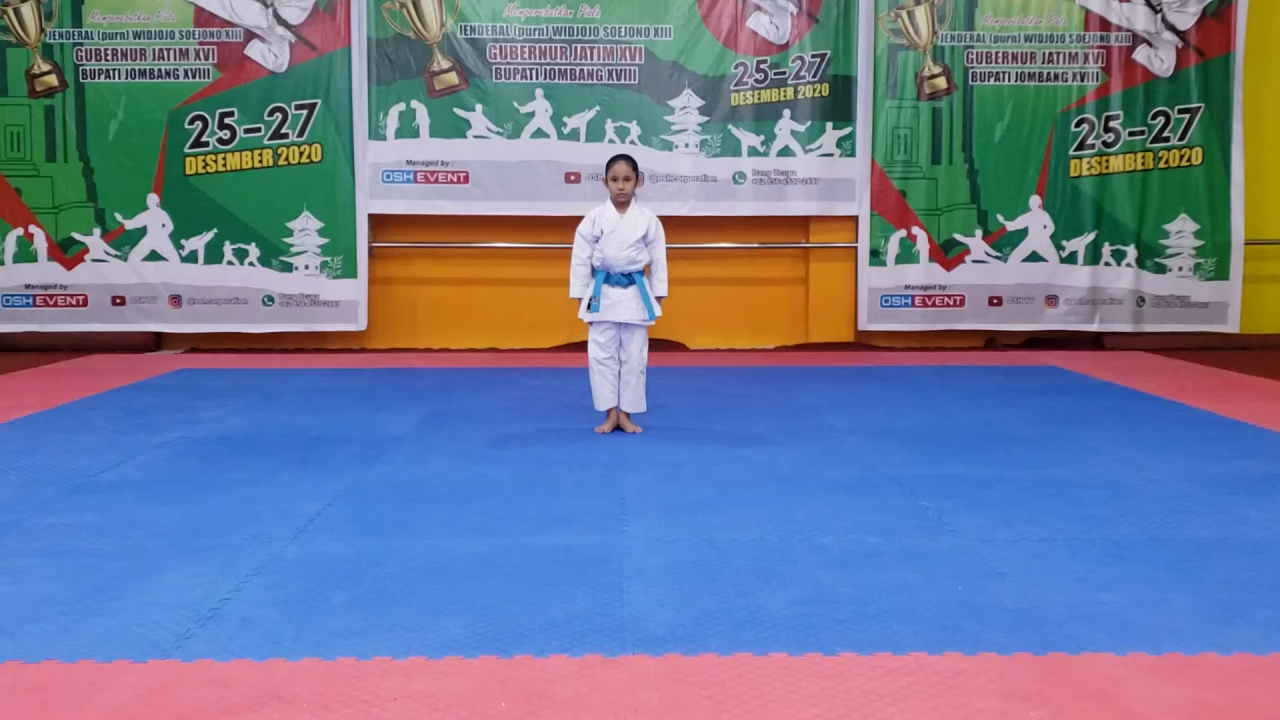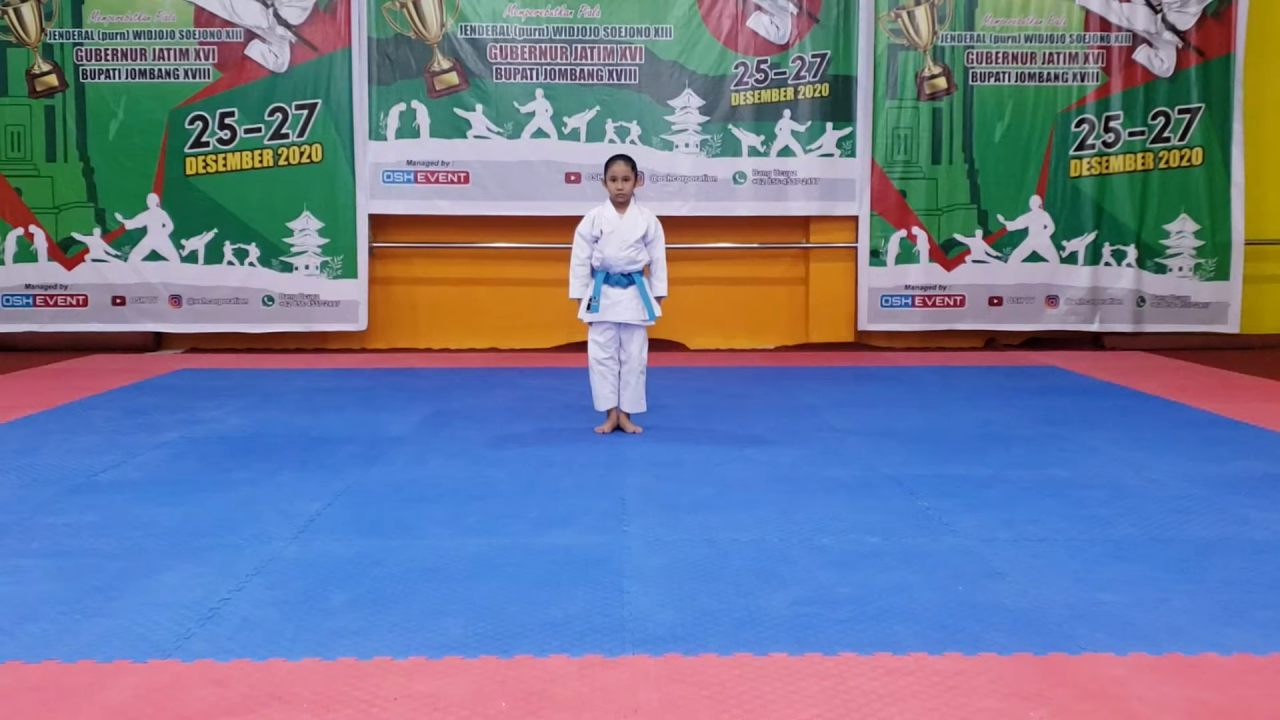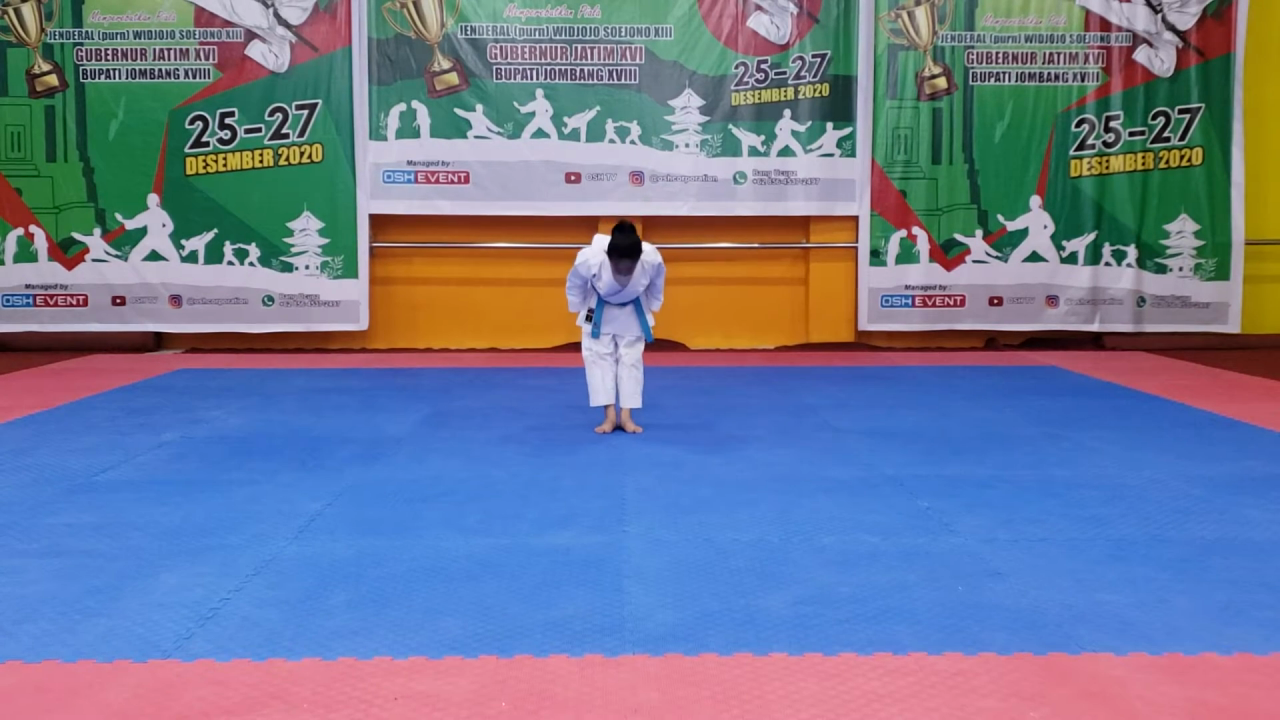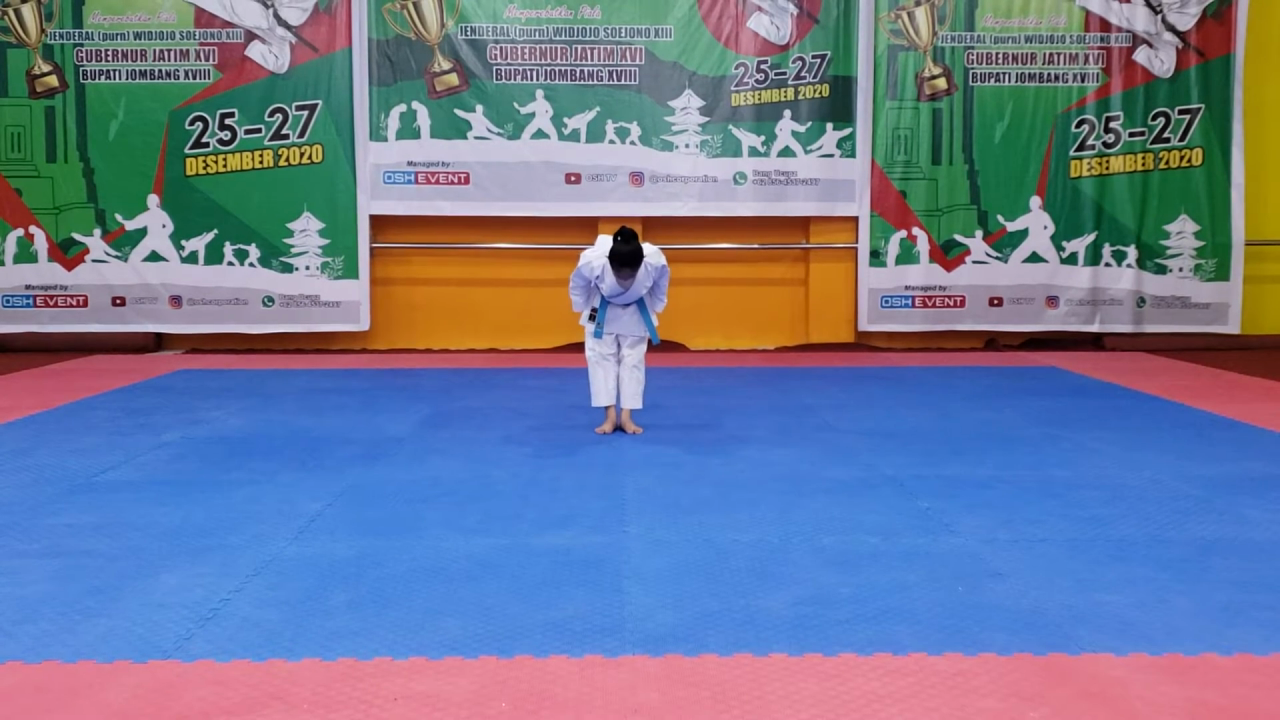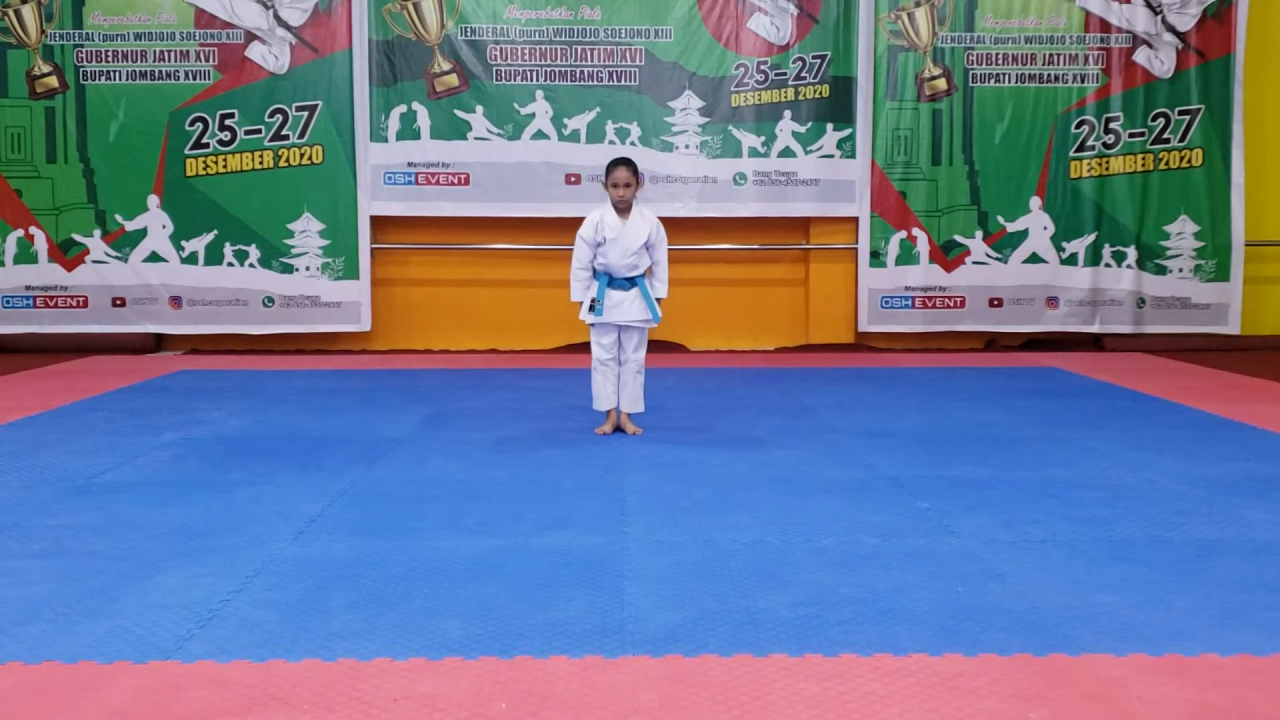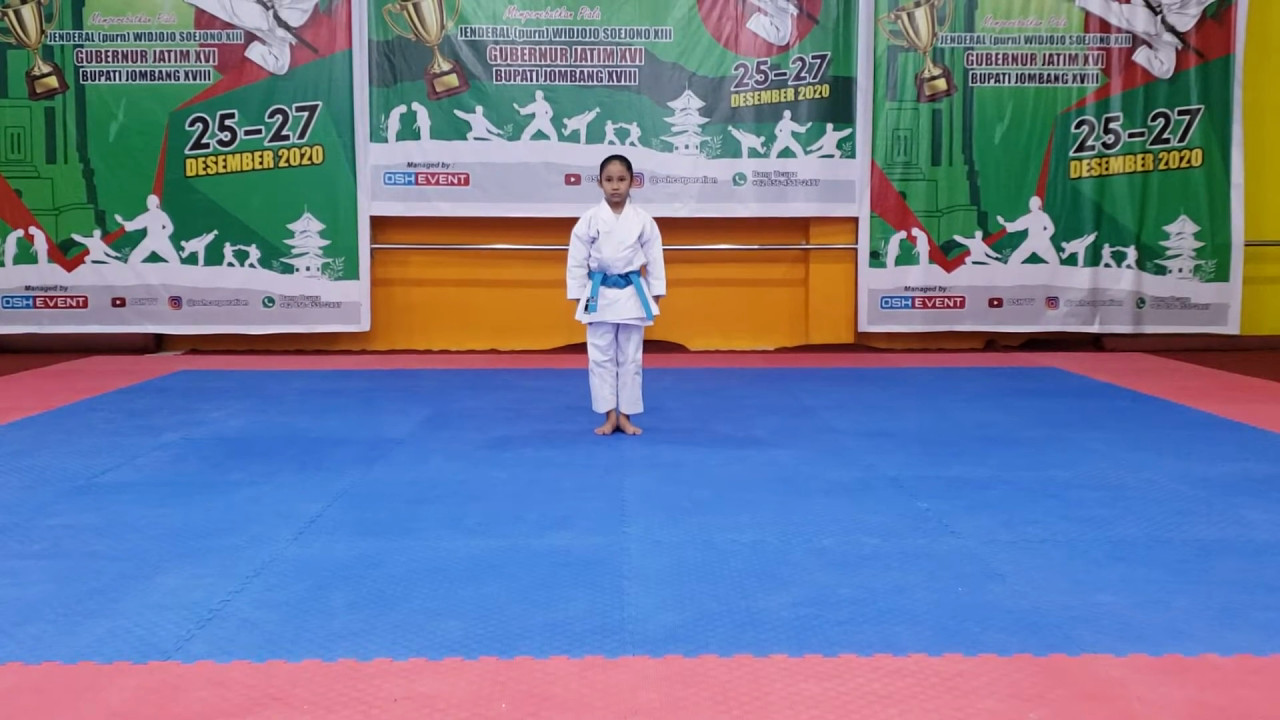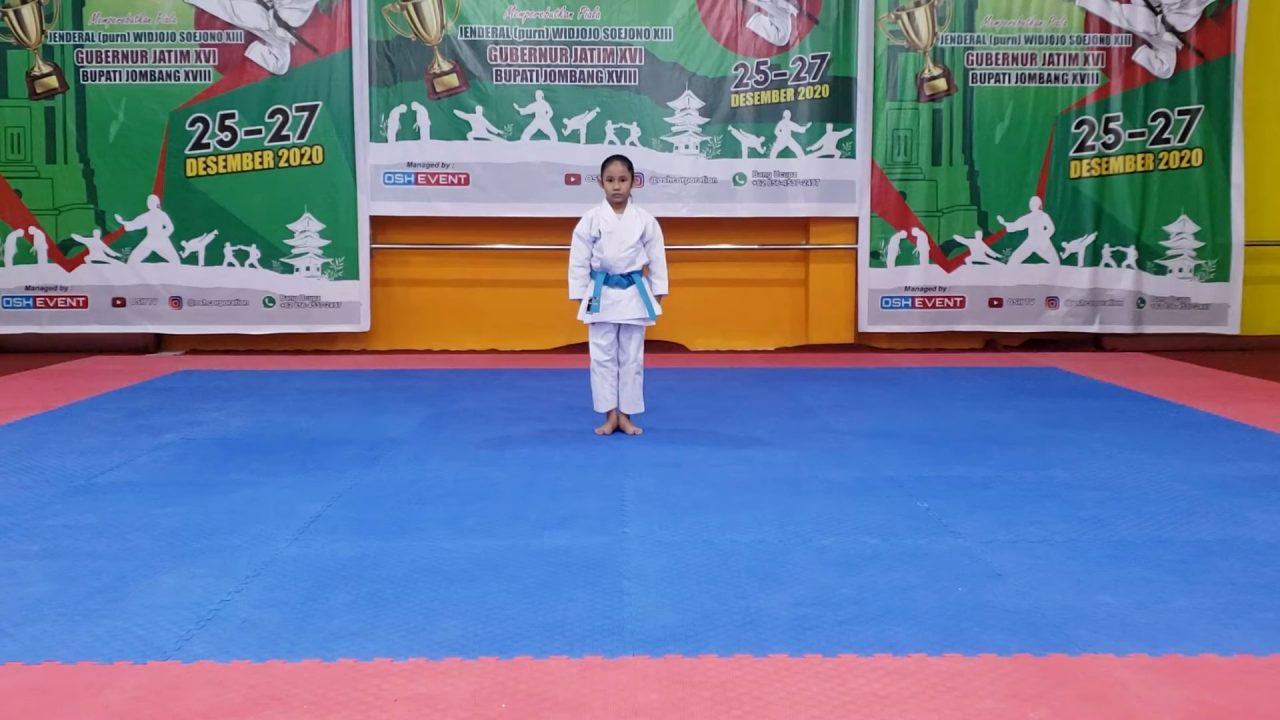
dt=0.7s
person 1, frame 1
left shoulder: (649, 220)
right shoulder: (593, 219)
left elbow: (658, 261)
right elbow: (581, 261)
left wrist: (657, 299)
right wrist: (582, 300)
left hip: (636, 295)
right hip: (602, 294)
left knee: (634, 357)
right knee: (602, 355)
left ankle: (625, 414)
right ankle: (610, 415)
person 1, frame 2
left shoulder: (648, 220)
right shoulder: (592, 219)
left elbow: (657, 261)
right elbow: (580, 261)
left wrist: (657, 299)
right wrist: (582, 300)
left hip: (635, 295)
right hip: (602, 294)
left knee: (634, 357)
right knee: (602, 356)
left ankle: (626, 414)
right ankle: (610, 414)
person 1, frame 3
left shoulder: (652, 260)
right shoulder: (589, 260)
left elbow: (656, 289)
right elbow: (574, 286)
left wrist: (648, 311)
right wrist: (583, 311)
left hip: (632, 312)
right hip: (599, 310)
left knee: (631, 358)
right knee: (599, 356)
left ankle: (626, 415)
right ankle: (610, 415)
person 1, frame 4
left shoulder: (655, 262)
right shoulder: (592, 262)
left elbow: (660, 286)
right elbow: (578, 285)
left wrist: (652, 311)
right wrist: (587, 310)
left hip: (636, 312)
right hip: (602, 311)
left knee: (633, 359)
right knee: (601, 358)
left ankle: (626, 416)
right ankle: (610, 416)
person 1, frame 5
left shoulder: (650, 223)
right shoulder: (594, 221)
left elbow: (659, 262)
right elbow: (581, 264)
left wrist: (657, 300)
right wrist: (583, 302)
left hip: (636, 297)
right hip: (604, 296)
left knee: (633, 358)
right knee: (604, 357)
left ankle: (626, 415)
right ankle: (610, 416)
person 1, frame 6
left shoulder: (644, 221)
right shoulder: (589, 220)
left elbow: (654, 260)
right elbow: (577, 262)
left wrist: (655, 298)
right wrist: (579, 299)
left hip: (633, 295)
right hip: (599, 295)
left knee: (631, 358)
right knee: (601, 357)
left ankle: (626, 416)
right ankle: (610, 415)
person 1, frame 7
left shoulder: (645, 220)
right shoulder: (591, 220)
left elbow: (656, 260)
right elbow: (579, 262)
left wrist: (657, 296)
right wrist: (582, 299)
left hip: (634, 295)
right hip: (601, 295)
left knee: (631, 358)
right knee: (602, 357)
left ankle: (626, 416)
right ankle: (610, 416)
